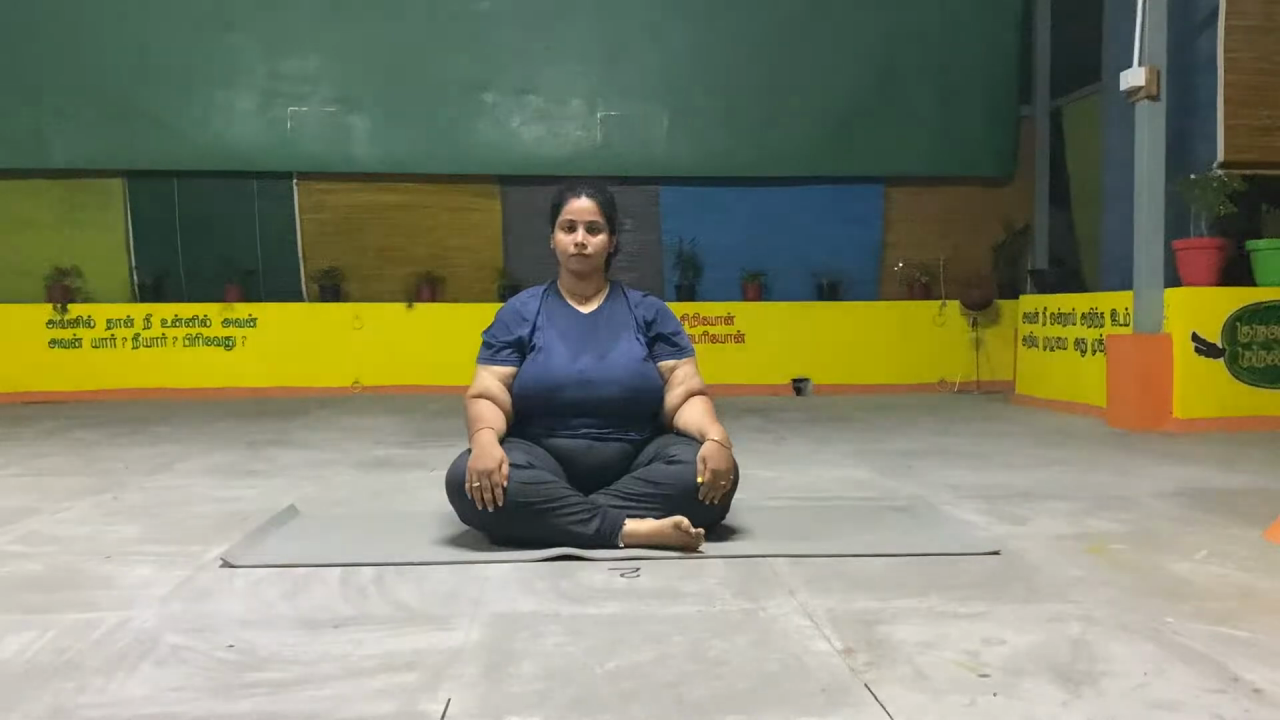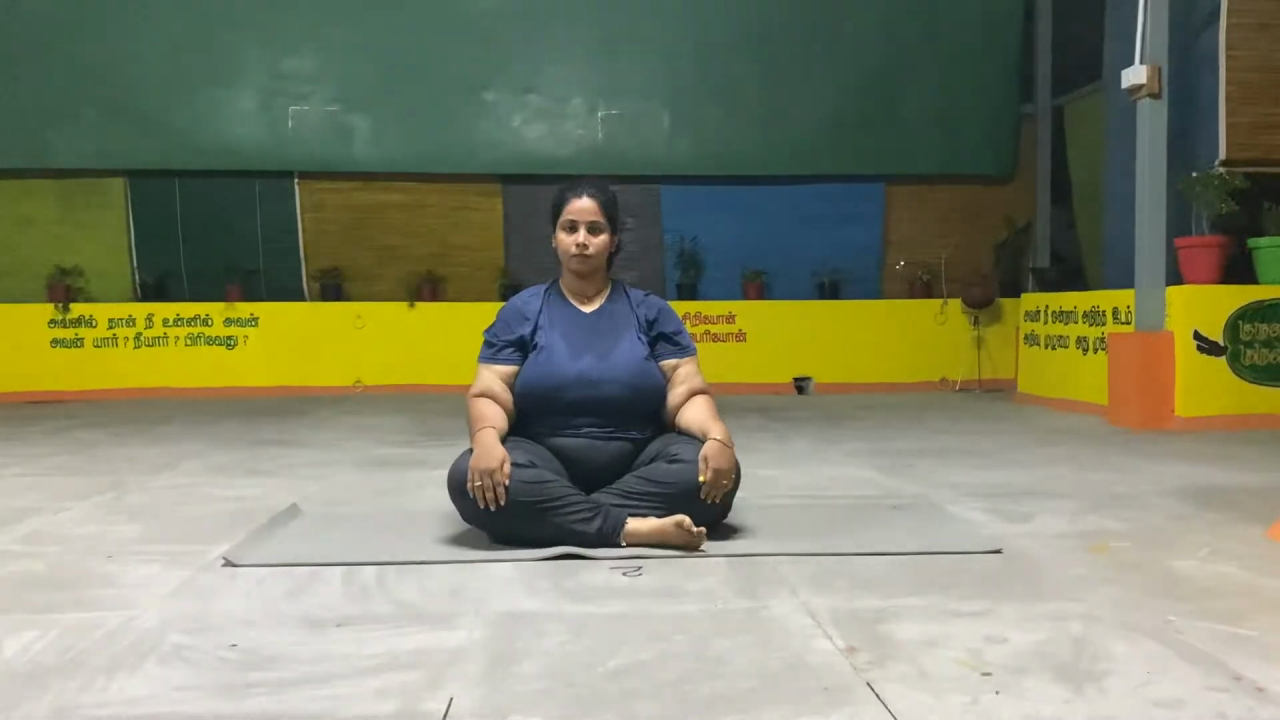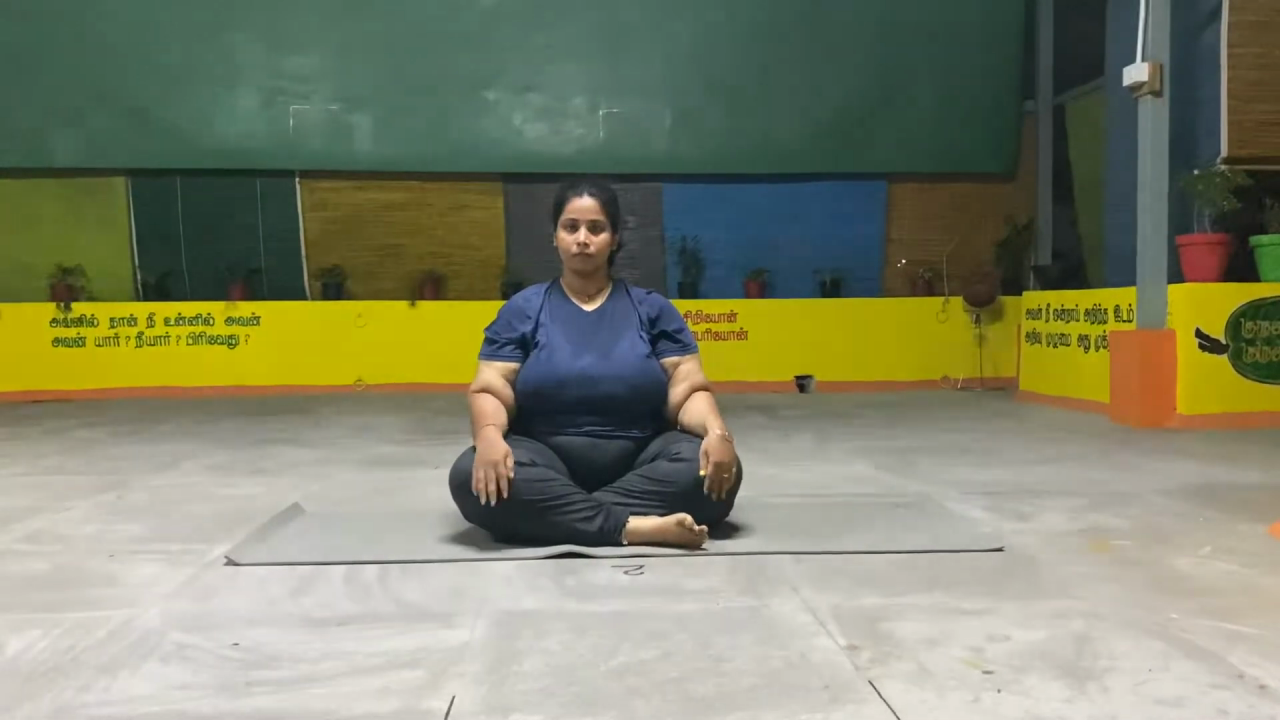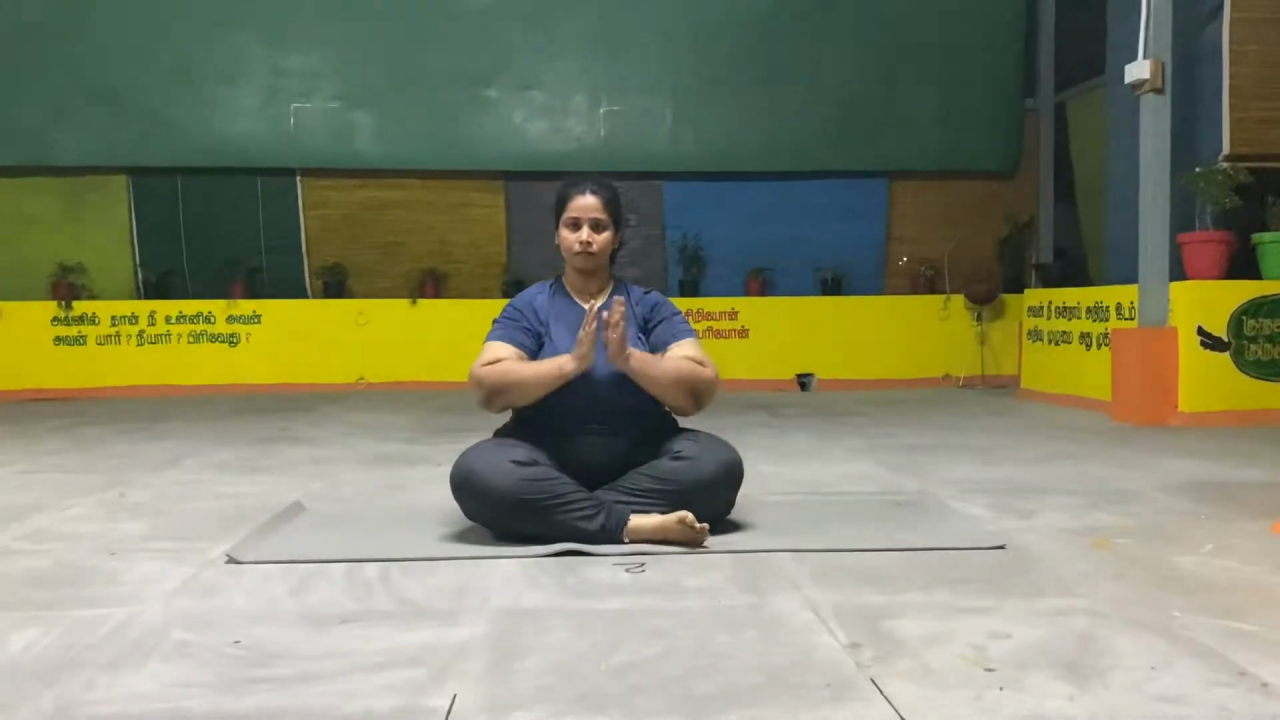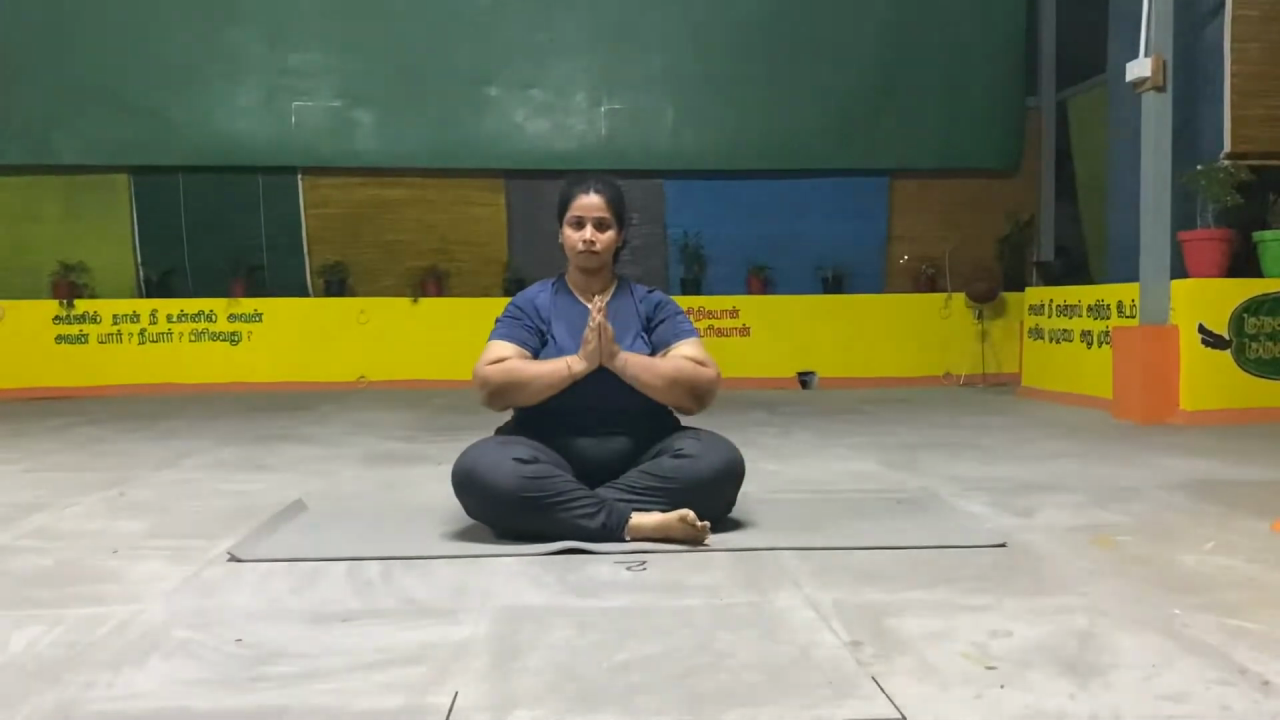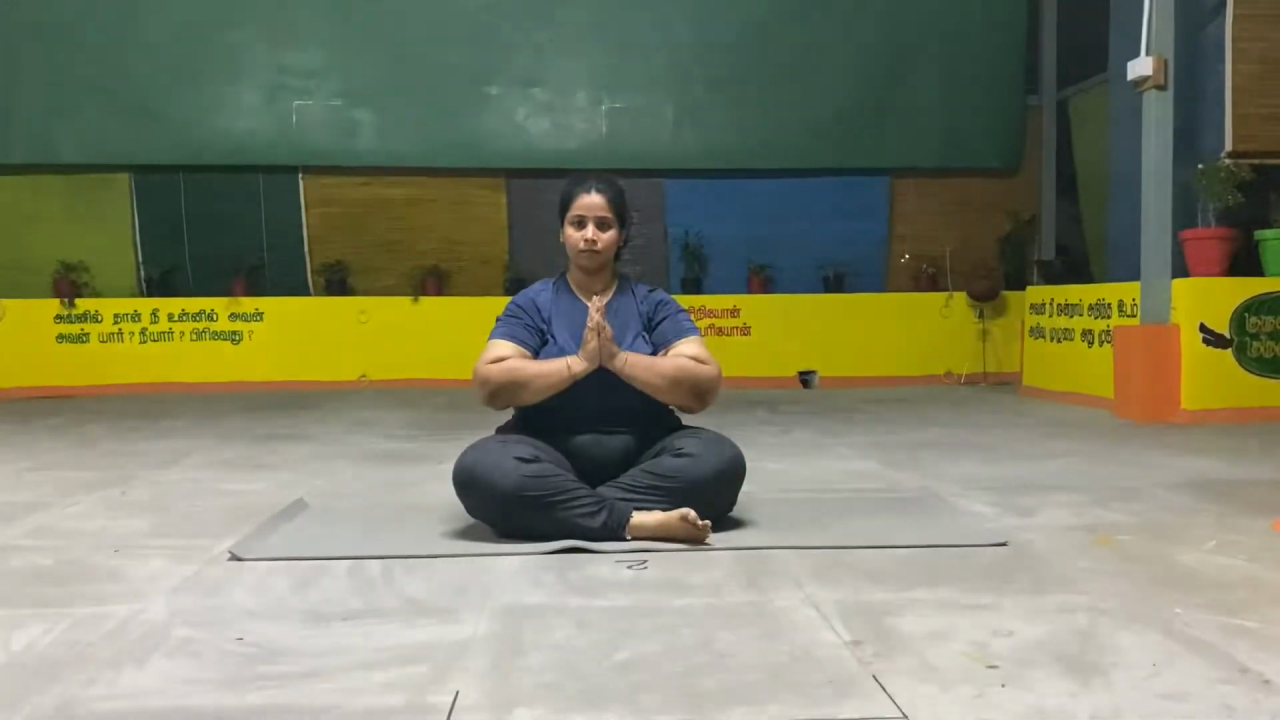
dt=0.4s
person 1, frame 1
left shoulder: (649, 312)
right shoulder: (520, 312)
left elbow: (684, 397)
right elbow: (487, 396)
left wrist: (716, 438)
right wrist: (485, 439)
left hip: (636, 464)
right hip: (543, 462)
left knee: (703, 473)
right knee: (469, 478)
left ankle: (552, 516)
right ankle: (629, 529)
person 1, frame 2
left shoulder: (651, 311)
right shoulder: (521, 311)
left elbow: (687, 396)
right elbow: (489, 396)
left wrist: (717, 437)
right wrist: (486, 439)
left hip: (638, 463)
right hip: (545, 462)
left knee: (703, 472)
right knee: (472, 477)
left ankle: (559, 516)
right ankle: (632, 528)
person 1, frame 3
left shoulder: (653, 309)
right shoulder: (523, 309)
left elbow: (688, 392)
right elbow: (488, 391)
left wrist: (716, 432)
right wrist: (489, 435)
left hip: (639, 460)
right hip: (546, 460)
left knee: (709, 471)
right knee: (472, 475)
left ankle: (557, 514)
right ankle: (635, 527)
person 1, frame 4
left shoulder: (652, 306)
right shoulder: (528, 306)
left elbow: (700, 390)
right elbow: (488, 387)
left wrist: (626, 358)
right wrist: (571, 363)
left hip: (642, 461)
right hip: (548, 461)
left knee: (718, 463)
right knee: (477, 472)
left ankle: (560, 511)
right ankle: (635, 524)
person 1, frame 5
left shoulder: (653, 305)
right shoulder: (531, 303)
left elbow: (701, 389)
right elbow: (491, 386)
left wrist: (618, 358)
right wrist: (579, 362)
left hip: (643, 458)
right hip: (549, 458)
left knee: (718, 460)
right knee: (478, 469)
left ankle: (563, 510)
right ankle: (637, 523)
person 1, frame 6
left shoulder: (654, 303)
right shoulder: (532, 303)
left elbow: (703, 388)
right elbow: (490, 385)
left wrist: (618, 358)
right wrist: (578, 363)
left hip: (644, 457)
right hip: (551, 458)
left knee: (719, 459)
right knee: (480, 467)
left ankle: (564, 508)
right ankle: (637, 521)
